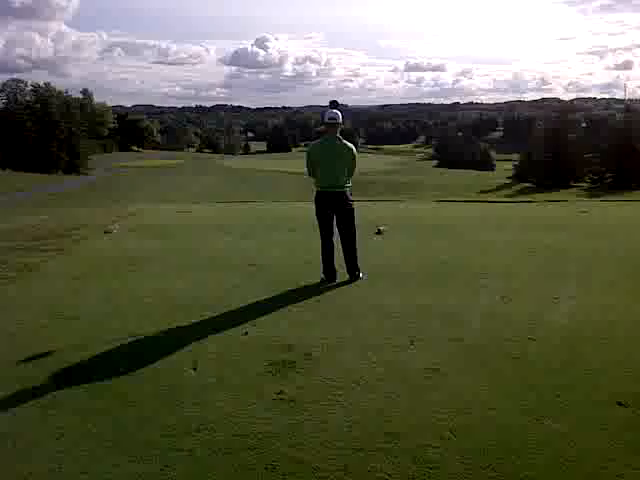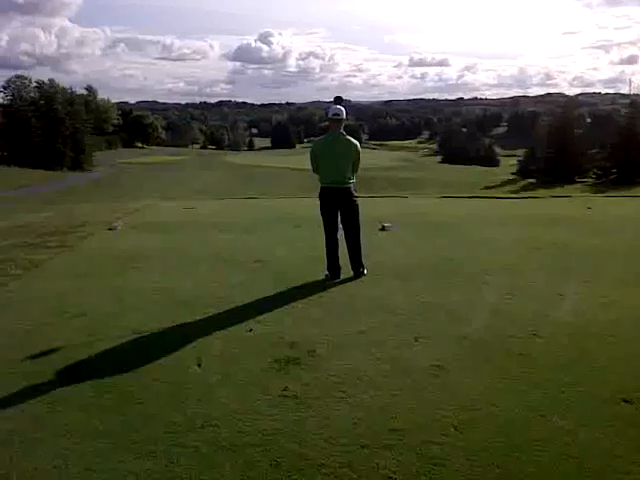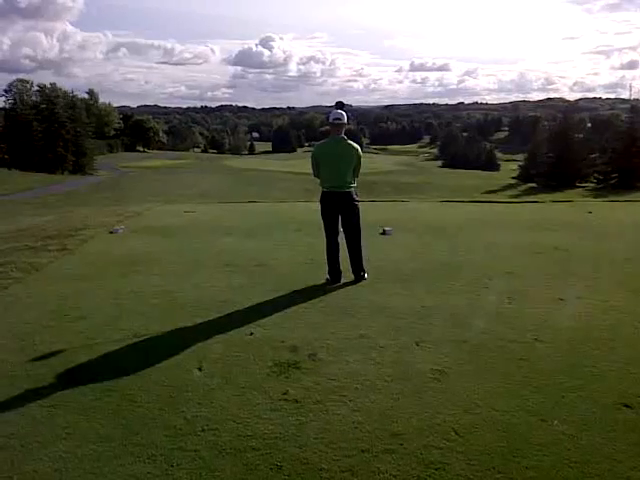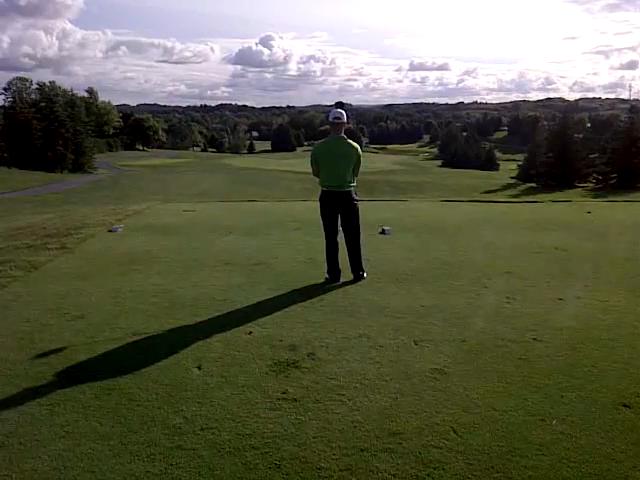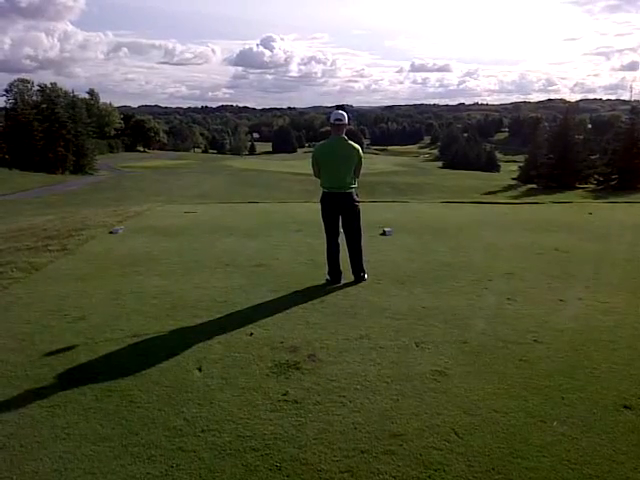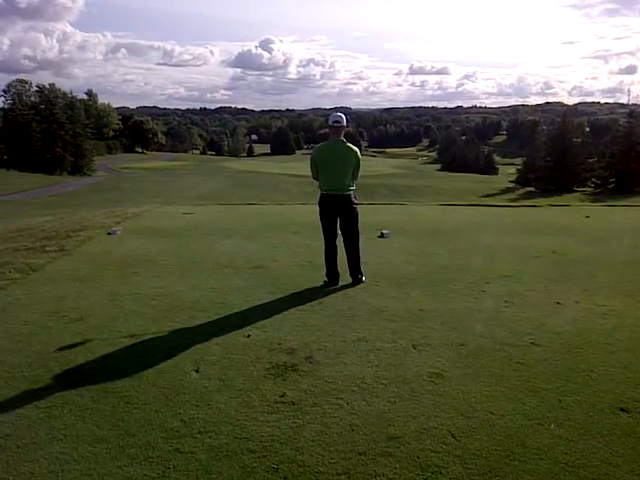
dt=0.2s
person 1, frame 1
left shoulder: (313, 148)
right shoulder: (349, 148)
left elbow: (311, 173)
right elbow: (351, 173)
left hip: (322, 196)
right hip: (342, 195)
left knee: (326, 237)
right knee: (348, 236)
left ankle: (329, 275)
right ankle: (353, 273)
person 1, frame 2
left shoulder: (318, 144)
right shoulder: (353, 144)
left elbow: (315, 170)
right elbow: (355, 170)
left hip: (327, 192)
right hip: (347, 191)
left knee: (331, 233)
right knee: (352, 232)
left ankle: (334, 271)
right ankle: (358, 269)
person 1, frame 3
left shoulder: (319, 148)
right shoulder: (354, 148)
left elbow: (316, 174)
right elbow: (356, 174)
left hip: (328, 196)
right hip: (348, 196)
left knee: (331, 237)
right knee: (353, 237)
left ankle: (335, 275)
right ankle: (358, 273)
person 1, frame 4
left shoulder: (318, 147)
right shoulder: (354, 148)
left elbow: (316, 173)
right elbow: (355, 173)
left hip: (327, 196)
right hip: (348, 195)
left knee: (331, 237)
right knee: (352, 236)
left ankle: (333, 274)
right ankle: (358, 272)
person 1, frame 5
left shoulder: (319, 148)
right shoulder: (355, 149)
left elbow: (317, 174)
right elbow: (357, 175)
left hip: (328, 197)
right hip: (349, 196)
left knee: (332, 238)
right knee: (354, 237)
left ankle: (334, 276)
right ankle: (358, 274)
person 1, frame 6
left shoulder: (318, 151)
right shoulder: (354, 151)
left elbow: (315, 176)
right elbow: (355, 177)
left hip: (327, 199)
right hip: (347, 198)
left knee: (330, 240)
right knee: (351, 239)
left ankle: (332, 278)
right ankle: (356, 276)
